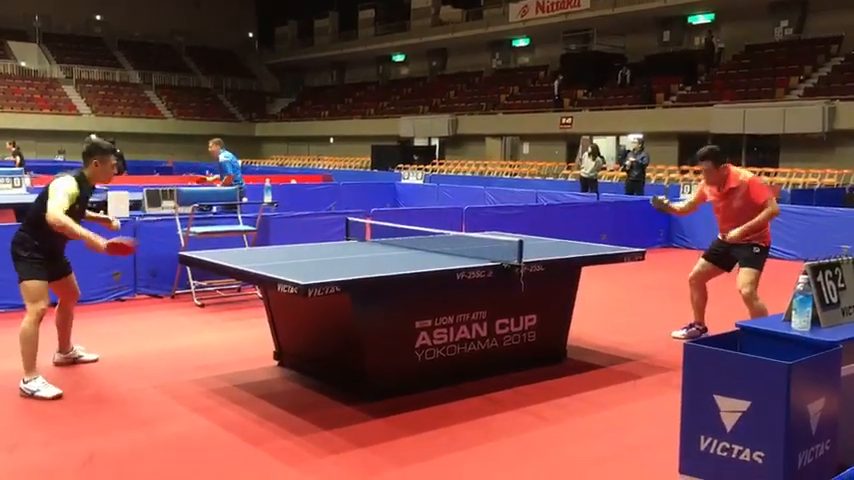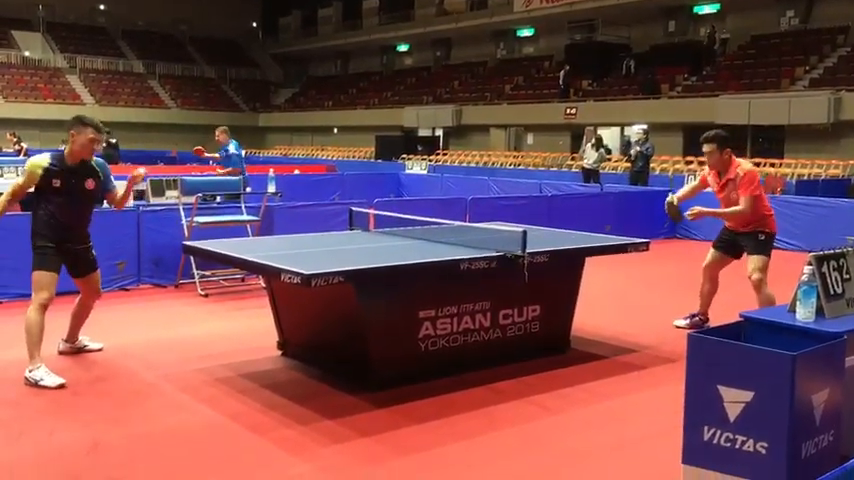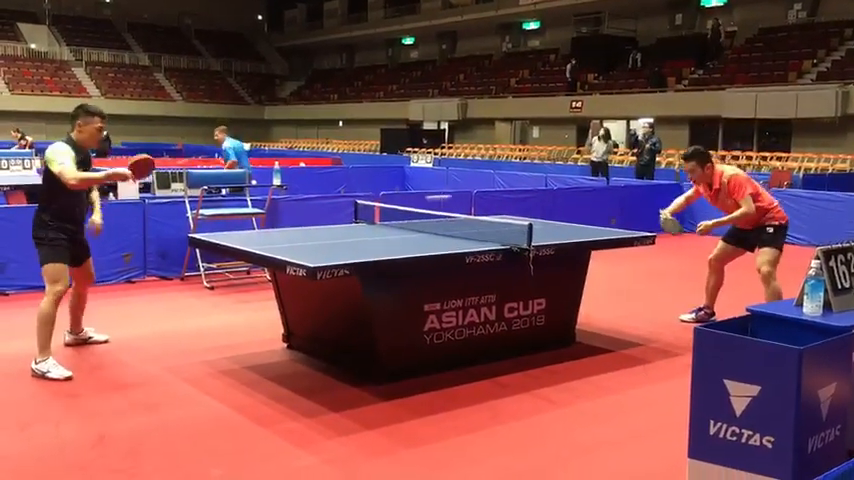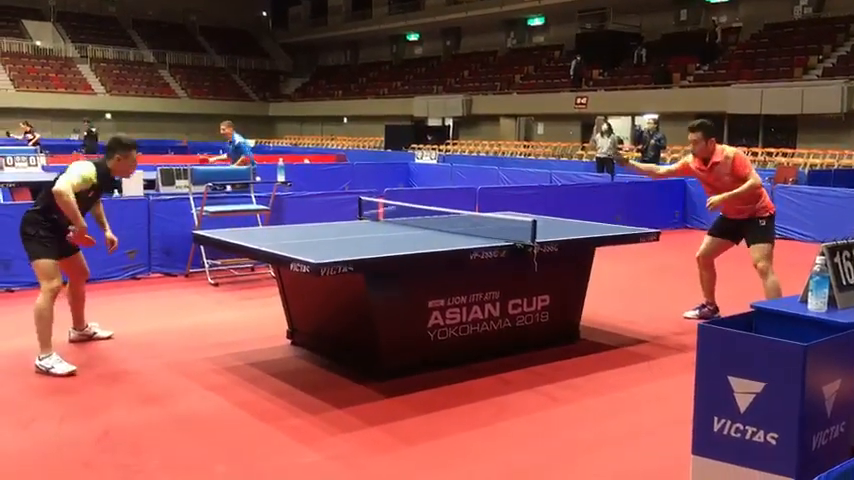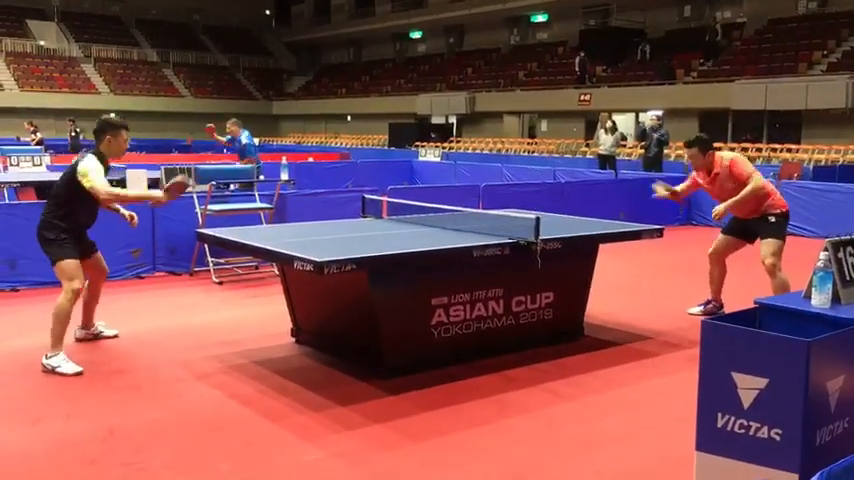
dt=0.5s
person 1, frame 1
left shoulder: (86, 186)
right shoulder: (68, 185)
right elbow: (55, 218)
left wrist: (102, 218)
right wrist: (92, 239)
left hip: (52, 250)
right hip: (30, 250)
left knee: (70, 297)
right knee: (38, 308)
left ankle: (65, 351)
right ankle: (30, 380)
person 1, frame 2
left shoulder: (98, 168)
right shoulder: (41, 164)
left elbow: (116, 202)
left wrist: (130, 186)
left hip: (79, 242)
right hip: (47, 241)
left knee: (92, 293)
right knee: (42, 299)
left ankle: (71, 341)
right ankle: (35, 368)
person 1, frame 3
left shoulder: (85, 155)
right shoulder: (59, 150)
left elbow: (89, 189)
right elbow: (73, 181)
left wrist: (96, 213)
right wrist: (113, 174)
left hip: (72, 230)
right hip: (51, 230)
left knee: (84, 282)
right knee: (57, 289)
left ankle: (76, 332)
right ankle: (42, 360)
person 1, frame 4
left shoulder: (105, 176)
right shoulder: (86, 170)
right elbow: (60, 190)
left wrist: (106, 230)
right wrist: (80, 225)
left hip: (59, 229)
right hip: (39, 228)
left knee: (80, 275)
right knee: (52, 286)
left ankle: (80, 329)
right ankle: (45, 357)
person 1, frame 5
left shoulder: (97, 162)
right shoulder: (88, 163)
right elbow: (105, 194)
left wrist: (121, 211)
right wrist: (152, 196)
left hip: (75, 231)
right hip: (55, 231)
left knee: (99, 275)
right knee: (74, 287)
left ankle: (86, 328)
right ankle: (53, 356)
person 2, frame 1
left shoulder: (747, 180)
right shoulder: (707, 185)
left elbow: (773, 209)
right elbow: (687, 207)
left wrist: (743, 229)
right wrist: (667, 206)
left hip: (753, 241)
right hip: (725, 241)
left knee: (746, 291)
right knee: (695, 278)
right ankle: (698, 327)
person 2, frame 2
left shoulder: (746, 172)
right shoulder: (710, 172)
left elbow: (744, 210)
right elbow: (693, 188)
left wrist: (707, 212)
right wrist: (676, 198)
left hip: (758, 228)
right hip: (732, 228)
left knee: (756, 278)
right knee: (709, 269)
right ankle: (701, 316)
person 2, frame 3
left shoulder: (731, 177)
right shoulder: (702, 183)
left elbow: (748, 210)
right elbow: (686, 197)
left wrist: (714, 224)
right wrist: (669, 211)
left hip: (770, 221)
right hip: (744, 224)
left knee: (765, 271)
right knee: (714, 262)
right ankle: (706, 311)
person 2, frame 4
left shoulder: (732, 156)
right shoulder: (692, 162)
left elbow: (756, 183)
right elbow: (661, 171)
left wrist: (724, 197)
right wrist: (630, 164)
left hip: (758, 214)
right hip: (730, 217)
left knee: (762, 266)
right knee: (703, 257)
right ankle: (711, 307)
person 2, frame 5
left shoulder: (731, 161)
right shoulder: (700, 175)
left elbow: (758, 185)
right elbow: (679, 192)
left wrist: (728, 205)
right wrist: (665, 191)
left hip: (771, 211)
right hip: (746, 216)
left knee: (770, 263)
right knee: (715, 255)
right ankle: (715, 303)
